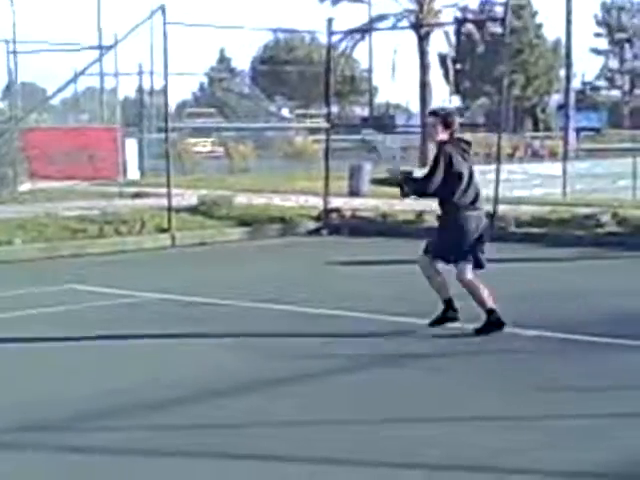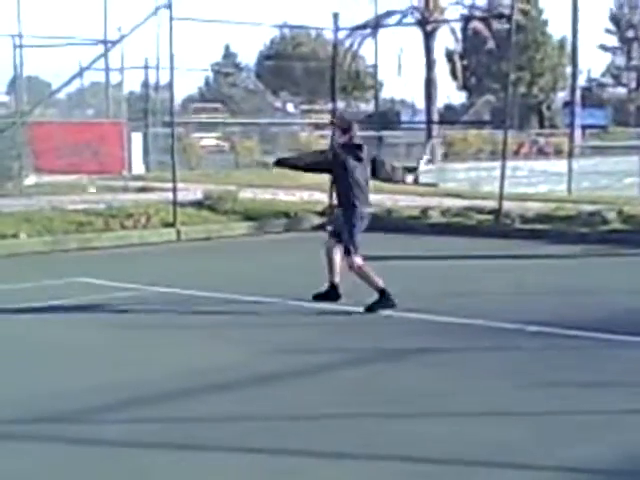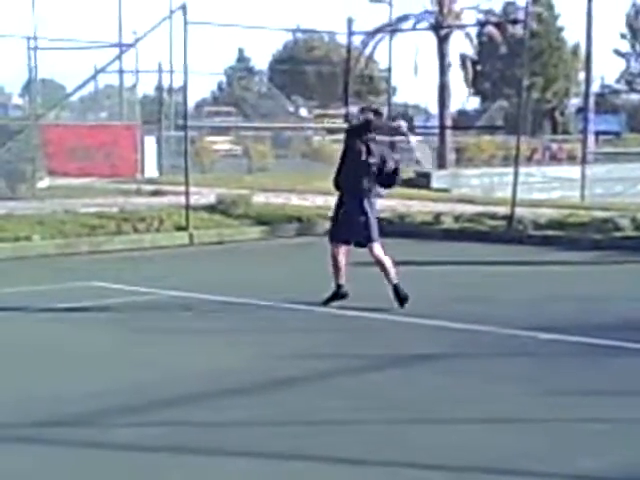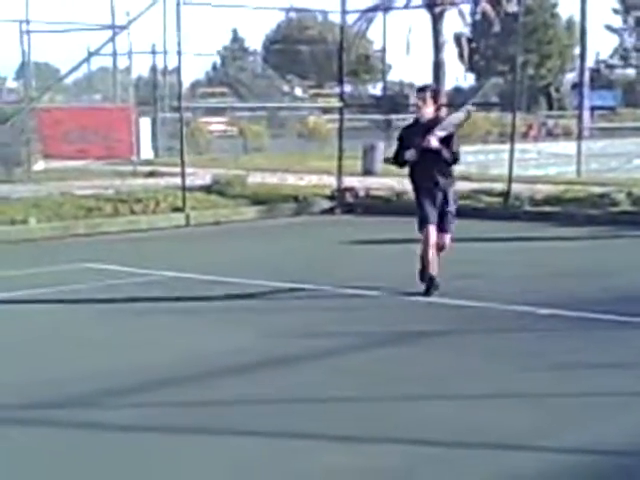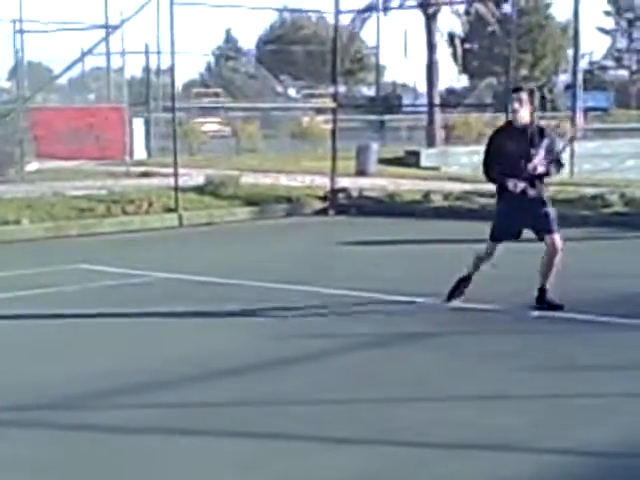
dt=0.7s
person 1, frame 1
left shoulder: (444, 152)
right shoulder: (457, 152)
left elbow: (430, 185)
right elbow: (443, 187)
left wrist: (404, 180)
right wrist: (409, 177)
left hip: (456, 220)
right hip: (475, 218)
left knee: (426, 262)
right knee: (466, 275)
left ankle: (449, 308)
right ankle: (493, 317)
person 1, frame 2
left shoulder: (339, 152)
right shoulder: (361, 152)
left elbow: (311, 164)
left wrist: (275, 162)
left hip: (354, 213)
right hip: (361, 210)
left knee: (353, 261)
right knee: (333, 244)
left ankle: (385, 296)
right ankle: (333, 289)
person 1, frame 3
left shoulder: (382, 151)
right shoulder: (353, 137)
left elbow: (388, 183)
right elbow: (366, 126)
left wrist: (395, 169)
right wrist: (391, 127)
left hip: (364, 203)
right hip: (344, 201)
left knee: (375, 250)
right knee: (336, 249)
left ankle: (397, 288)
right ankle: (340, 289)
person 1, frame 4
right shoulder: (408, 131)
left elbow: (454, 157)
right elbow: (397, 159)
left wrist: (438, 146)
right wrist: (405, 156)
left hip: (444, 190)
right hip: (423, 191)
left knee: (443, 242)
right knee: (429, 235)
left ankle: (425, 262)
right ankle: (431, 279)
person 1, frame 5
left shoulder: (542, 134)
right shoulder: (500, 135)
left elbow: (558, 164)
right elbow: (489, 169)
left wrist: (544, 168)
right wrist: (507, 181)
left hip: (536, 198)
right hip: (510, 200)
left knee: (555, 244)
right knee: (491, 249)
left ankle: (542, 294)
right ankle: (465, 280)
